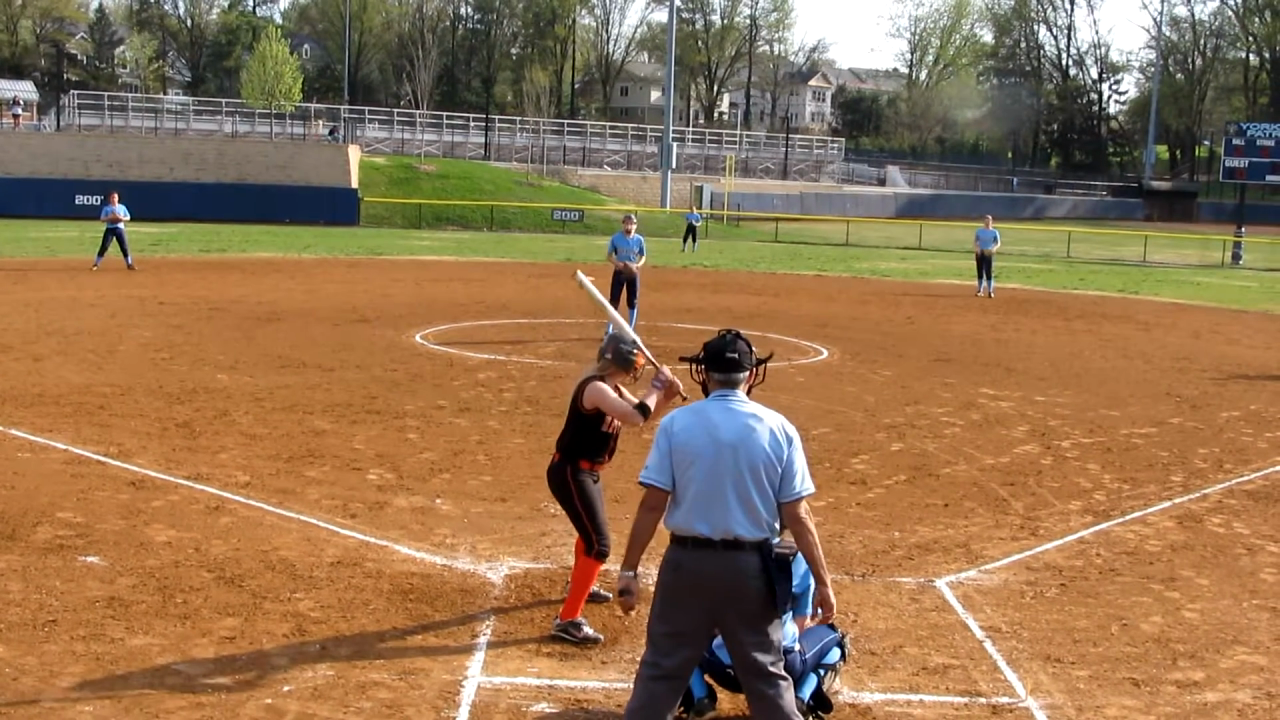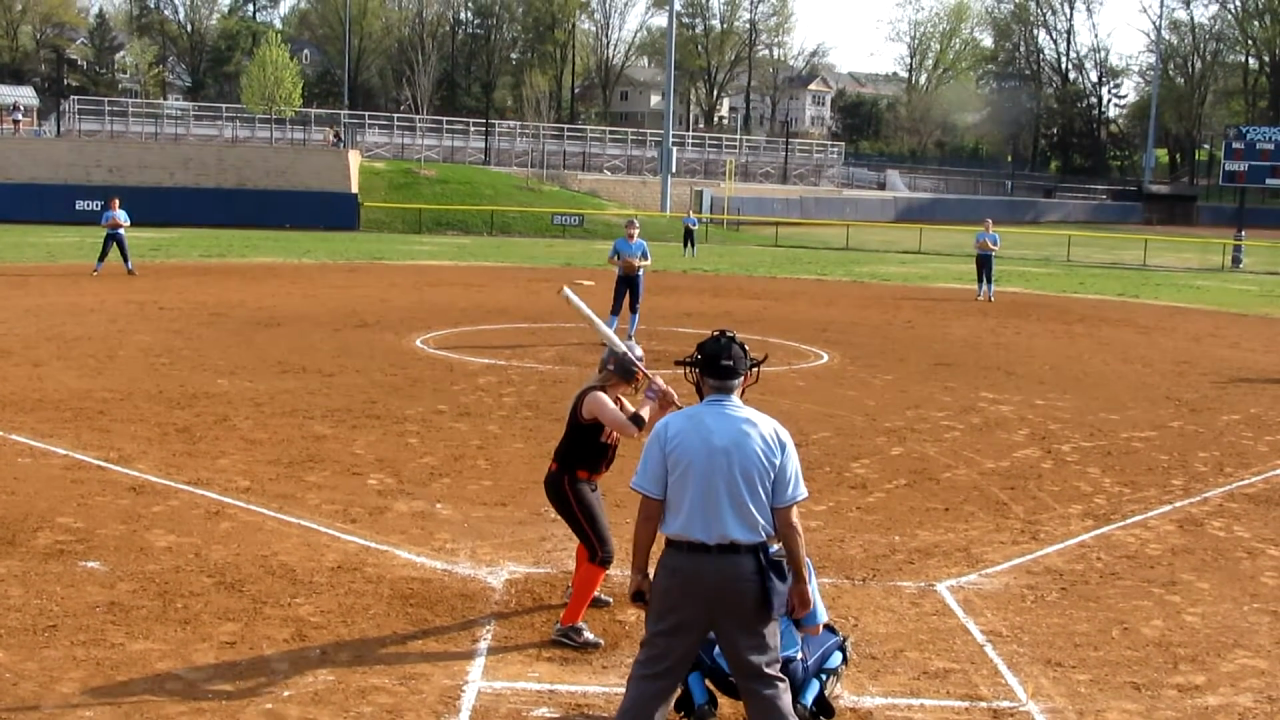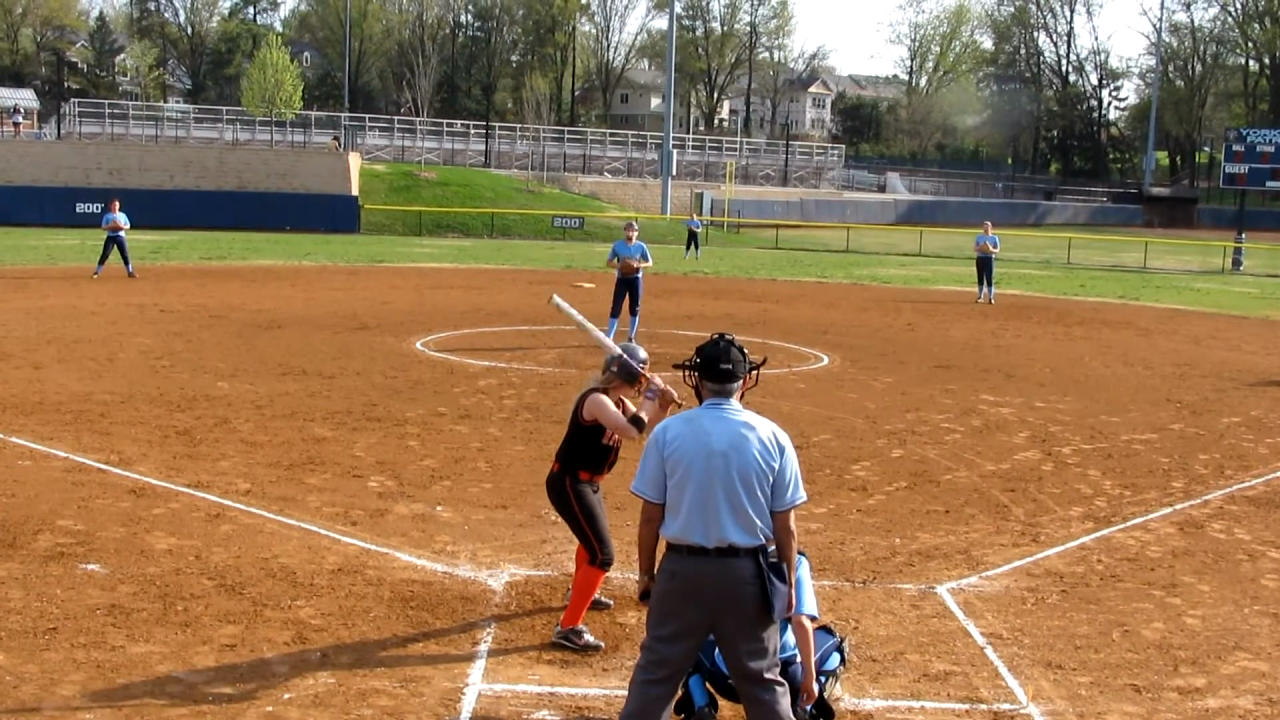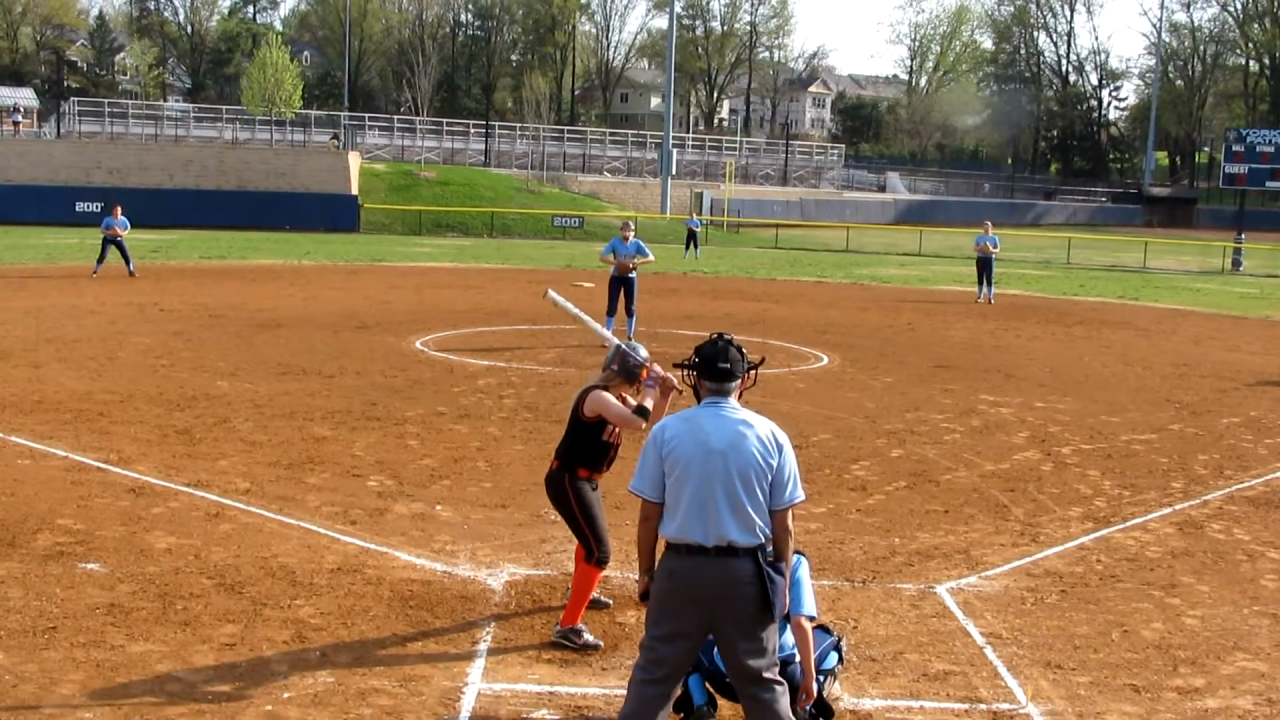
dt=1s
person 1, frame 1
left shoulder: (676, 423)
right shoulder: (778, 428)
left elbow: (652, 504)
right elbow: (797, 515)
left wrist: (629, 569)
right wrist: (822, 580)
left hip: (687, 562)
right hip: (751, 565)
left knee: (661, 669)
right knee: (765, 673)
person 1, frame 2
left shoulder: (670, 428)
right shoulder: (772, 433)
left elbow: (649, 512)
right elbow: (787, 522)
left wrist: (639, 571)
right wrist: (799, 579)
left hip: (682, 565)
right hip: (746, 568)
left knee: (655, 668)
right knee: (762, 675)
person 1, frame 3
left shoulder: (668, 432)
right shoulder: (772, 437)
left elbow: (651, 516)
right elbow: (785, 527)
left wrist: (646, 573)
right wrist: (788, 582)
left hip: (682, 569)
right hip: (746, 572)
left knee: (656, 671)
right knee: (761, 678)
person 1, frame 4
left shoulder: (666, 431)
right shoulder: (770, 435)
left elbow: (649, 515)
right elbow: (782, 525)
left wrist: (645, 572)
right wrist: (781, 581)
left hip: (681, 568)
right hip: (745, 572)
left knee: (654, 672)
right knee: (760, 679)
person 2, frame 1
left shoulder: (612, 389)
right shoulder: (596, 388)
left elbow: (642, 413)
right elbow: (636, 418)
left wrist: (665, 394)
right wrist: (657, 386)
left hip: (585, 471)
right hip: (570, 473)
left knee: (591, 531)
right knee: (598, 545)
left ankle: (580, 585)
right ankle: (568, 619)
person 2, frame 2
left shoulder: (612, 399)
right shoulder: (596, 399)
left elbow: (645, 424)
right elbow: (631, 430)
left wrist: (662, 405)
right wrist: (650, 395)
left hip: (583, 481)
right hip: (568, 482)
left knee: (593, 536)
right knee: (602, 552)
left ankle: (580, 590)
right ankle: (568, 625)
person 2, frame 3
left shoulder: (616, 401)
right shoulder: (597, 400)
left elbow: (647, 426)
right elbow: (631, 431)
left wrist: (662, 404)
right wrist: (650, 397)
left hip: (586, 482)
right hip: (569, 483)
left knee: (593, 538)
right knee: (602, 554)
left ankle: (580, 593)
right ankle: (568, 627)
person 2, frame 4
left shoulder: (616, 397)
right shoulder: (598, 397)
left elbow: (650, 419)
right elbow: (637, 422)
left wrist: (663, 392)
right wrist: (651, 386)
left hip: (585, 479)
right hip: (568, 481)
left knee: (591, 537)
right knee: (599, 552)
left ankle: (580, 592)
right ankle: (568, 626)
